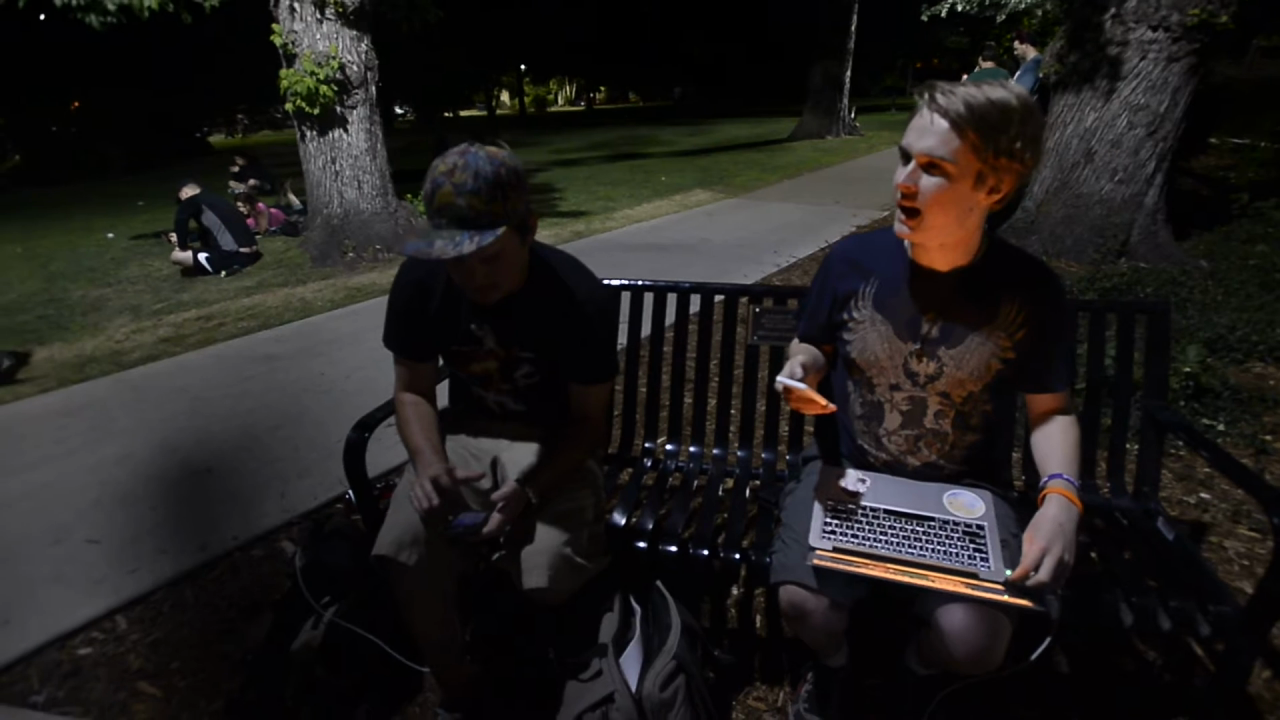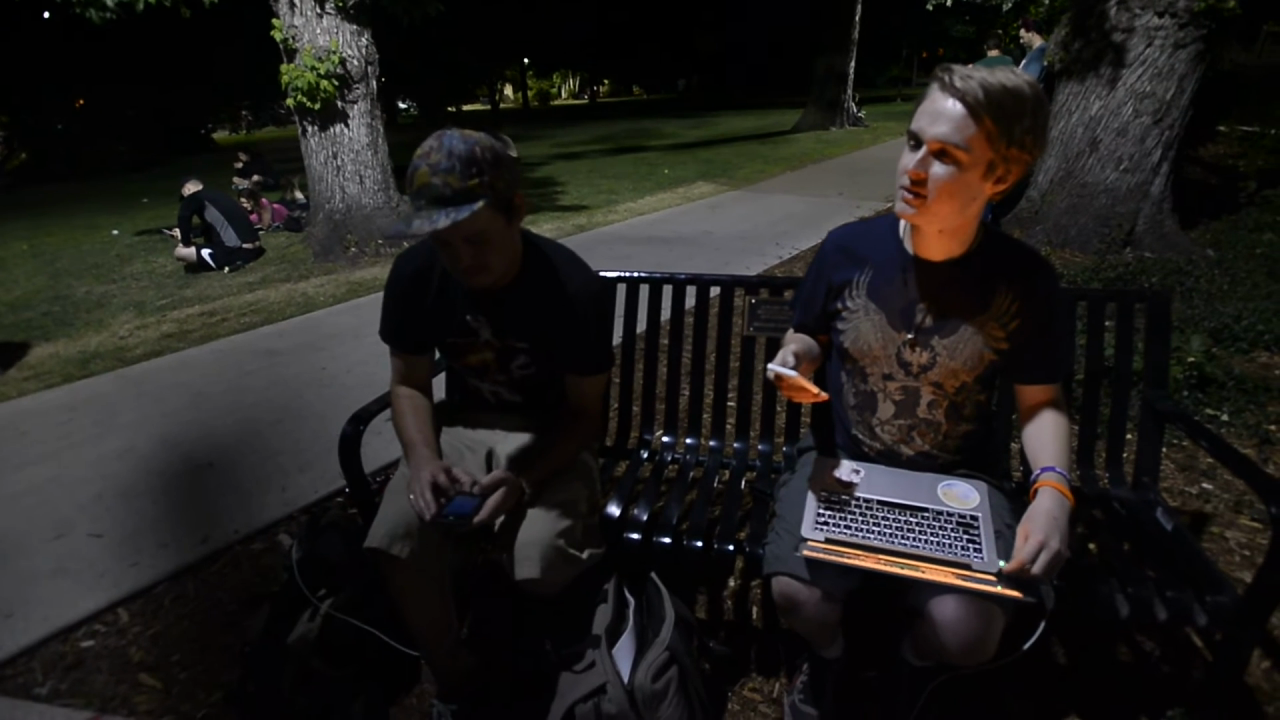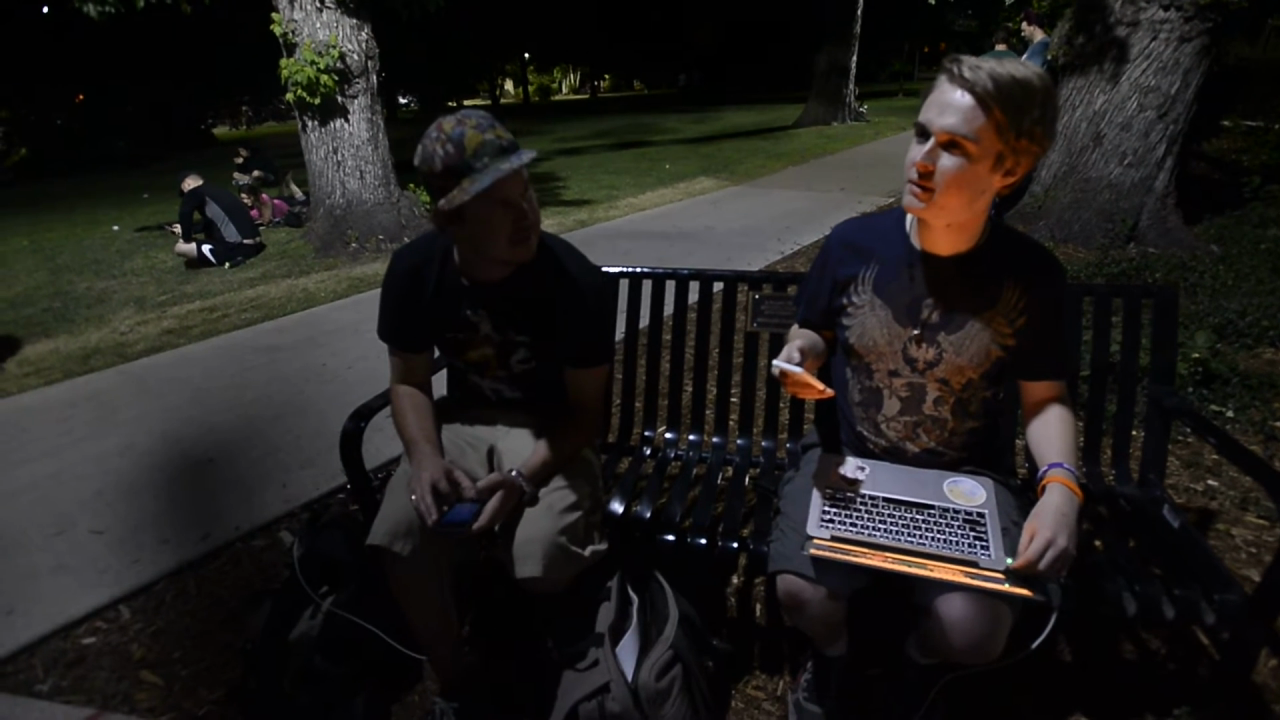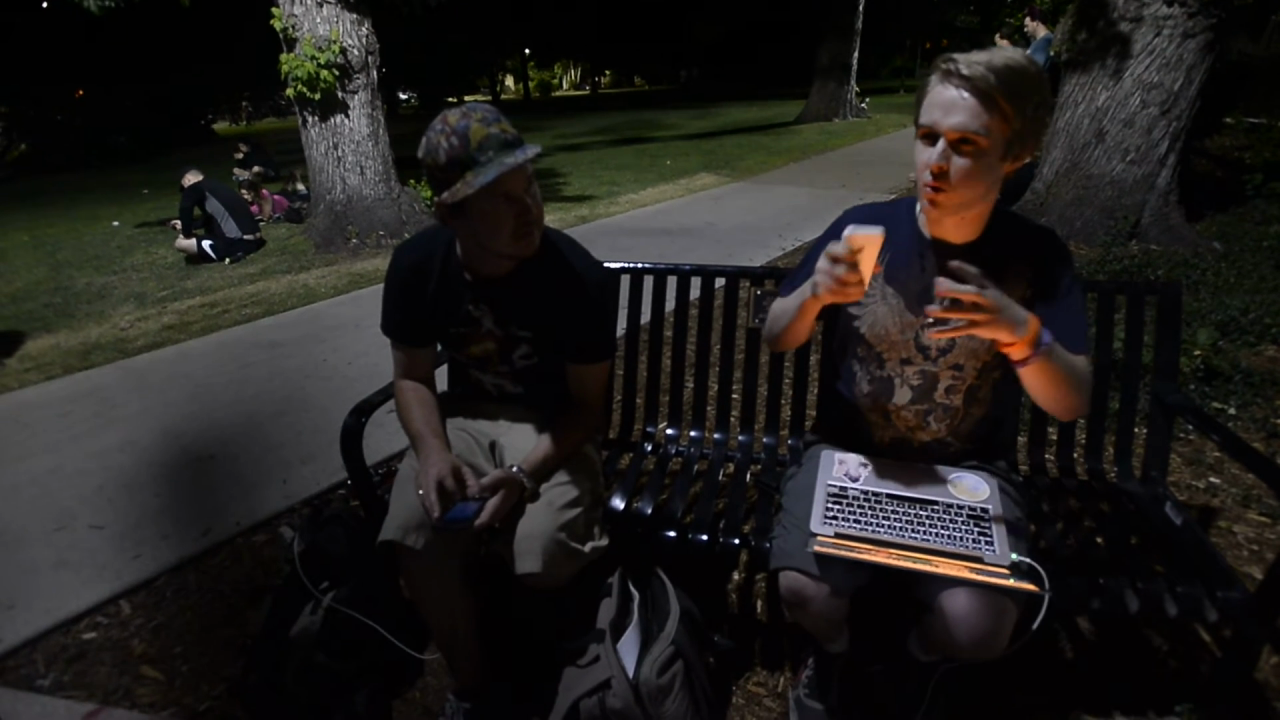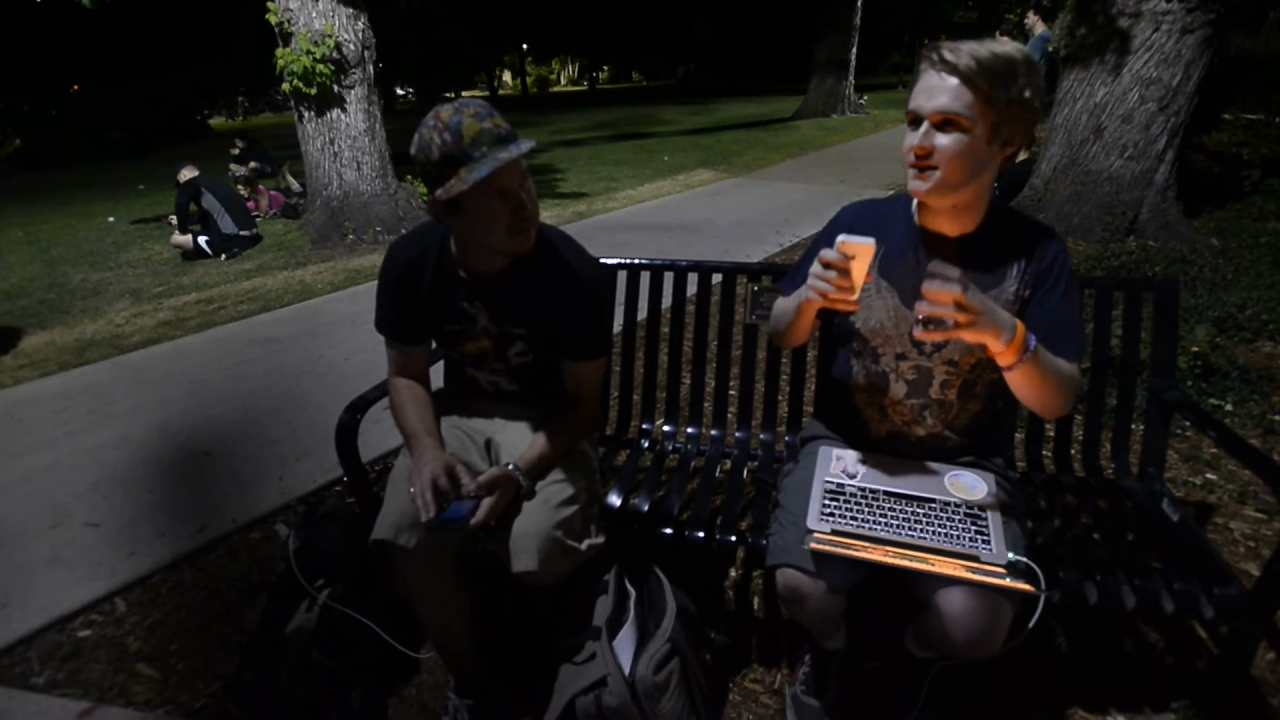
dt=1s
person 1, frame 1
left shoulder: (1030, 289)
right shoulder: (852, 260)
left elbow: (1050, 411)
right elbow: (814, 349)
left wrist: (1061, 496)
right wrist: (803, 369)
left hip: (964, 492)
right hip: (849, 474)
left knee: (973, 641)
right knee: (803, 605)
right ankle: (832, 665)
person 1, frame 2
left shoulder: (1024, 279)
right shoulder: (848, 248)
left elbow: (1040, 402)
right elbow: (808, 337)
left wrist: (1053, 489)
right wrist: (796, 360)
left hip: (959, 482)
right hip: (843, 464)
left knee: (967, 633)
right knee: (797, 595)
right ankle: (828, 656)
person 1, frame 3
left shoulder: (1031, 274)
right shoulder: (853, 243)
left elbow: (1044, 398)
right elbow: (812, 333)
left wrist: (1060, 487)
right wrist: (801, 355)
left hip: (964, 478)
right hip: (847, 460)
left knee: (972, 630)
right knee: (802, 594)
right ankle: (832, 657)
person 1, frame 4
left shoulder: (1039, 256)
right shoulder: (863, 227)
left elbow: (1072, 402)
right elbow: (777, 338)
left wrist: (1017, 329)
right wrist: (812, 295)
left hip: (966, 470)
right hip: (848, 452)
left knee: (978, 627)
right knee: (805, 592)
left ankle: (913, 662)
right ankle: (833, 652)
person 1, frame 5
left shoulder: (1035, 253)
right shoulder: (861, 223)
left elbow: (1060, 398)
right elbow: (781, 336)
left wrist: (1002, 335)
right wrist: (809, 299)
left hip: (962, 464)
right hip: (846, 445)
left knee: (974, 626)
right knee: (802, 588)
left ankle: (908, 658)
right ankle: (830, 648)
person 2, frame 1
left shoulder: (578, 296)
right shoulder: (418, 282)
left elbow: (589, 420)
right elbow: (413, 390)
left wrist: (531, 490)
right wrist: (429, 462)
left hip: (553, 442)
right hip: (467, 433)
left knee: (549, 573)
right knee: (403, 552)
person 2, frame 2
left shoulder: (573, 288)
right shoulder: (414, 273)
left elbow: (586, 413)
right elbow: (409, 383)
left wrist: (524, 479)
right wrist: (423, 459)
left hip: (549, 433)
right hip: (463, 424)
left knee: (542, 565)
right knee: (397, 542)
person 2, frame 3
left shoulder: (576, 282)
right shoulder: (414, 270)
left elbow: (586, 409)
right elbow: (409, 380)
left wrist: (524, 479)
right wrist: (425, 457)
left hip: (551, 431)
right hip: (465, 422)
left knee: (542, 562)
right knee: (400, 540)
person 2, frame 4
left shoulder: (578, 278)
right shoulder: (416, 265)
left elbow: (587, 405)
right elbow: (412, 376)
left wrist: (525, 475)
right wrist: (433, 453)
left hip: (553, 427)
right hip: (468, 417)
left knee: (543, 559)
right knee: (413, 537)
person 2, frame 5
left shoulder: (574, 274)
right shoulder: (411, 262)
left elbow: (582, 401)
right elbow: (407, 374)
left wrist: (521, 473)
right wrist: (427, 451)
left hip: (550, 423)
right hip: (462, 413)
left knee: (539, 558)
right knee: (407, 538)
